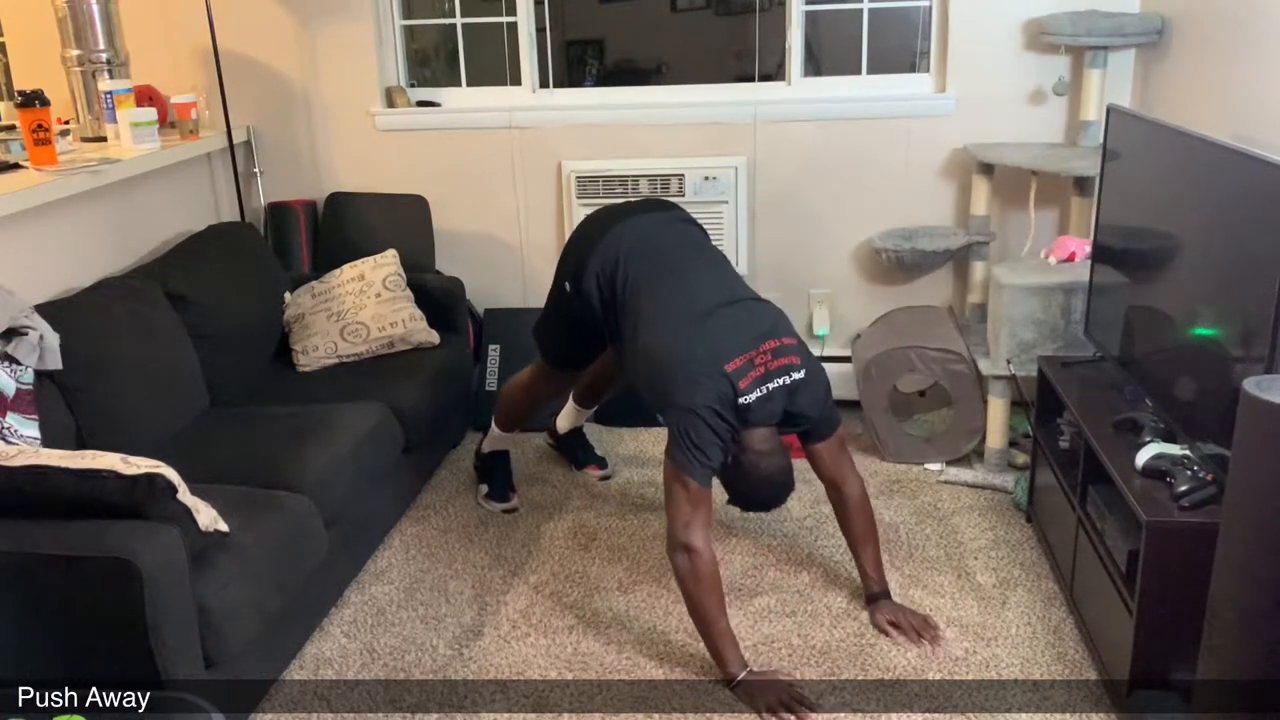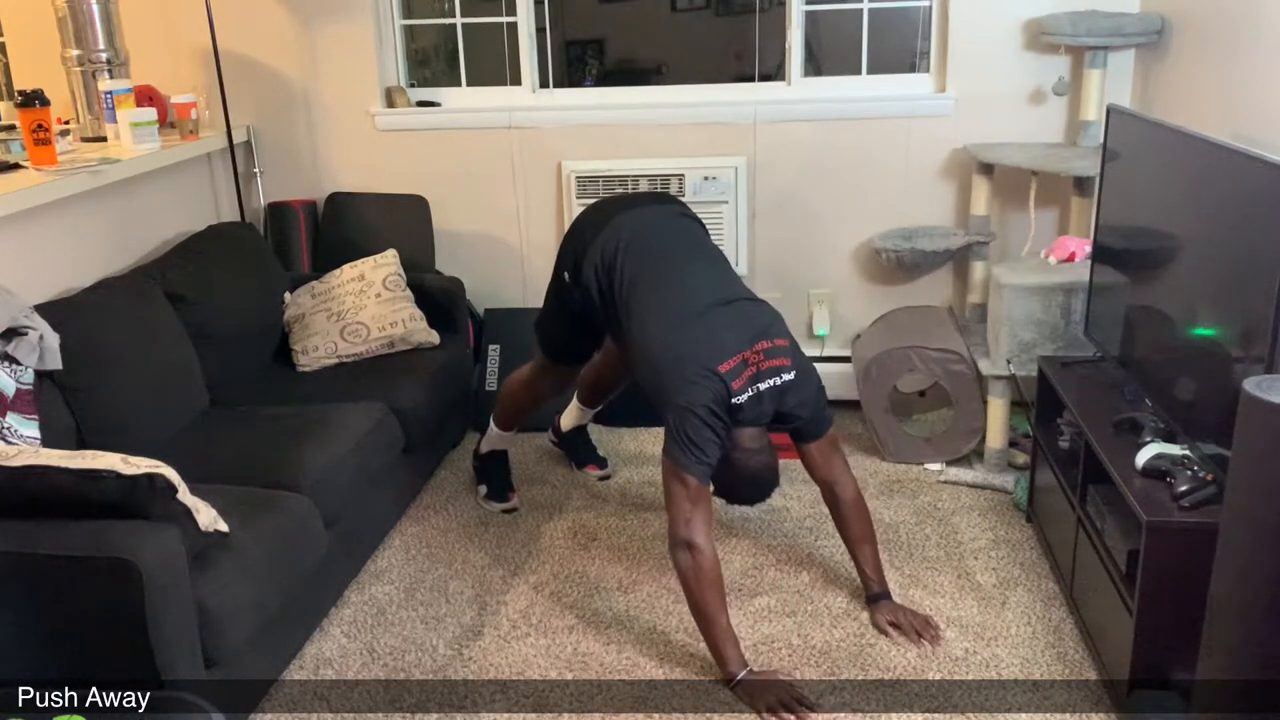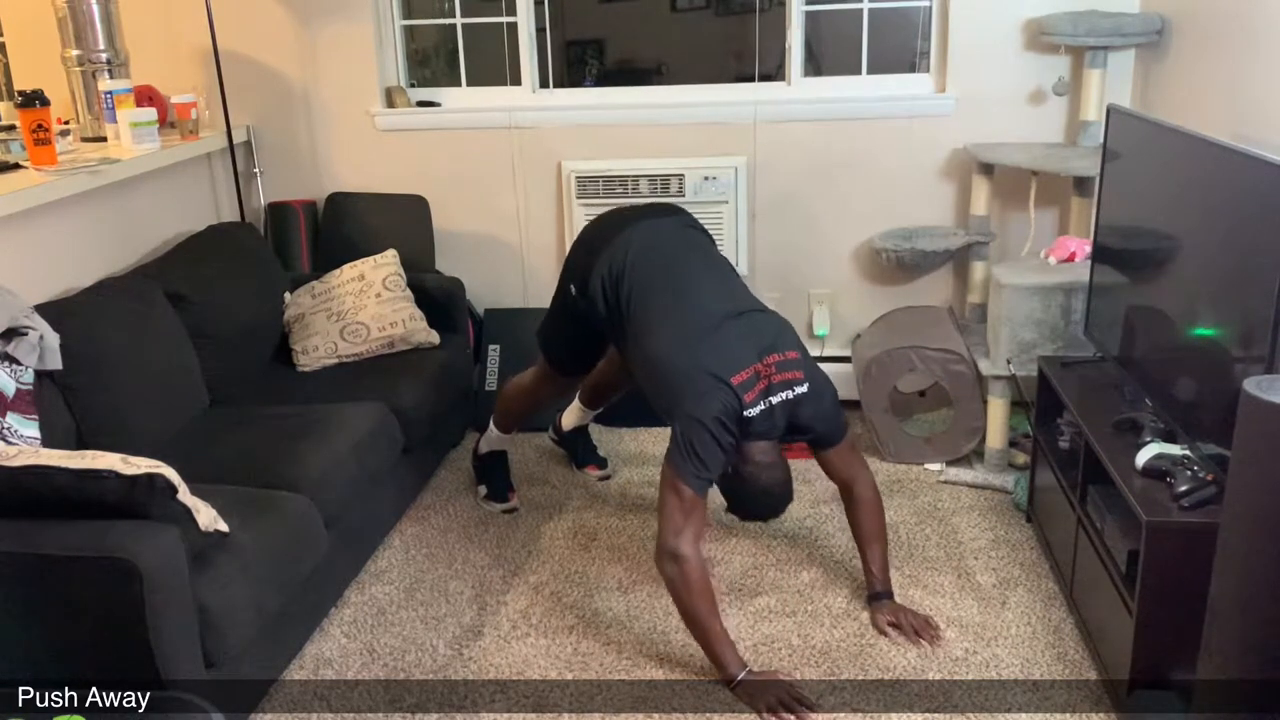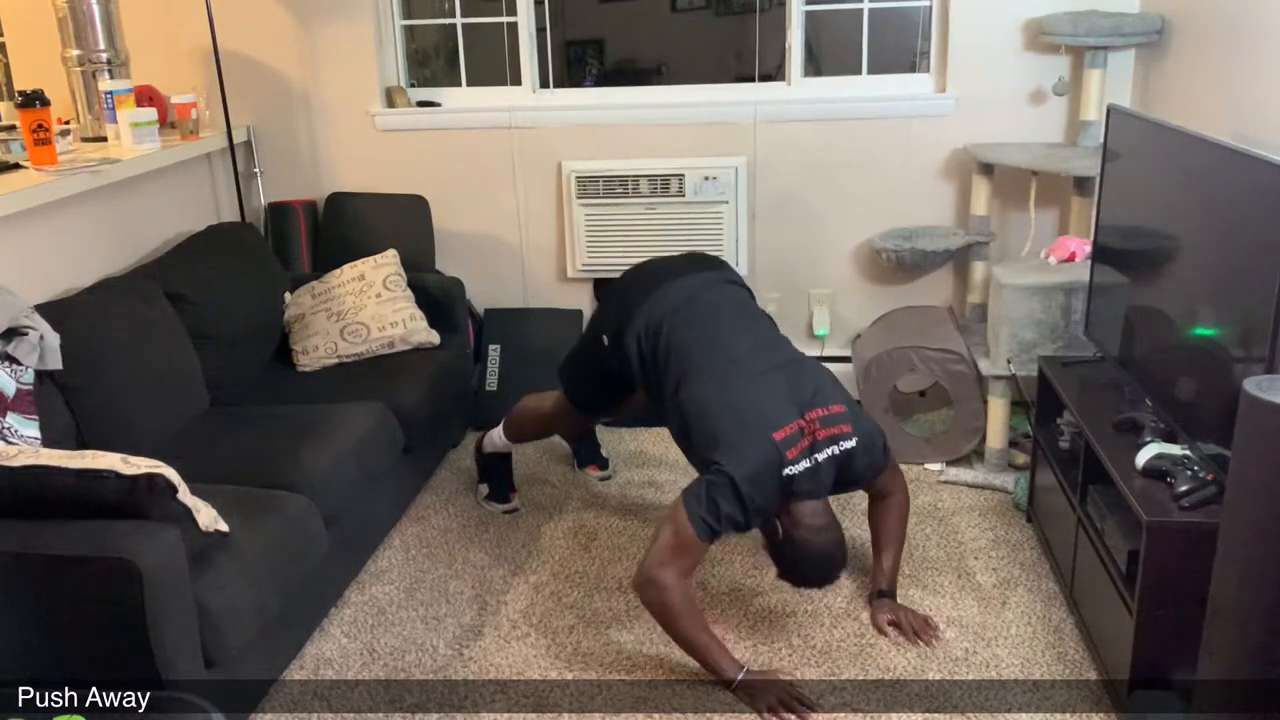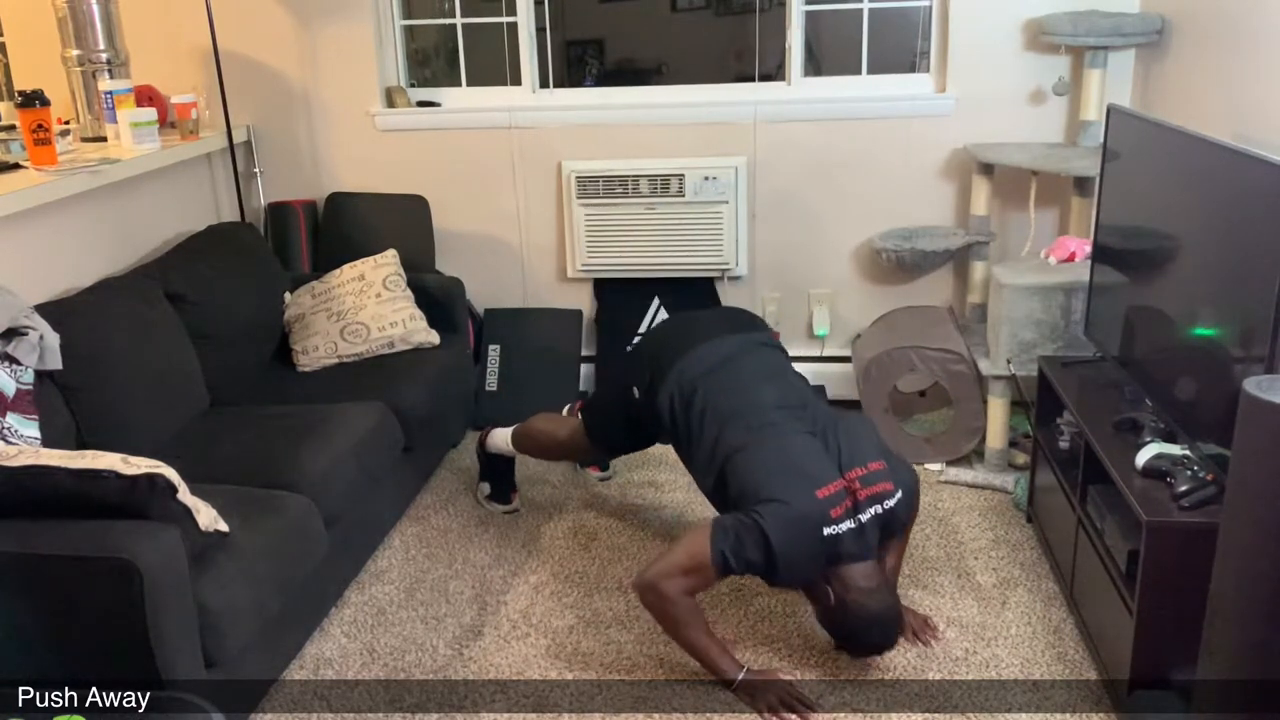
dt=0.5s
person 1, frame 1
left shoulder: (802, 379)
right shoulder: (703, 406)
left elbow: (844, 481)
right elbow: (688, 546)
left wrist: (878, 595)
right wrist: (739, 674)
left hip: (666, 230)
right hip: (602, 251)
left knee: (617, 356)
right knee: (554, 374)
left ankle: (567, 429)
right ankle: (493, 448)
person 1, frame 2
left shoulder: (795, 380)
right shoulder: (697, 404)
left elbow: (838, 481)
right elbow: (690, 543)
left wrist: (879, 595)
right wrist: (739, 674)
left hip: (668, 221)
right hip: (601, 241)
left knee: (622, 355)
right knee: (554, 370)
left ankle: (571, 427)
right ankle: (492, 448)
person 1, frame 3
left shoulder: (808, 391)
right shoulder: (710, 418)
left elbow: (856, 481)
right elbow: (677, 554)
left wrist: (881, 594)
right wrist: (739, 675)
left hip: (675, 233)
right hip: (607, 255)
left knee: (623, 362)
right knee: (555, 377)
left ankle: (571, 427)
right ankle: (491, 446)
person 1, frame 4
left shoulder: (854, 437)
right shoulder: (746, 478)
left elbow: (892, 491)
right elbow: (656, 579)
left wrist: (884, 593)
right wrist: (738, 678)
left hip: (713, 283)
right hip: (642, 311)
left knee: (630, 398)
right knee: (570, 412)
left ankle: (582, 428)
right ankle: (495, 446)
person 1, frame 5
left shoulder: (899, 490)
right shoulder: (786, 535)
right elbow: (656, 584)
left wrist: (888, 593)
right wrist: (739, 677)
left hip: (744, 338)
right hip: (675, 365)
right knee: (584, 444)
left ankle: (586, 410)
right ankle: (498, 444)
